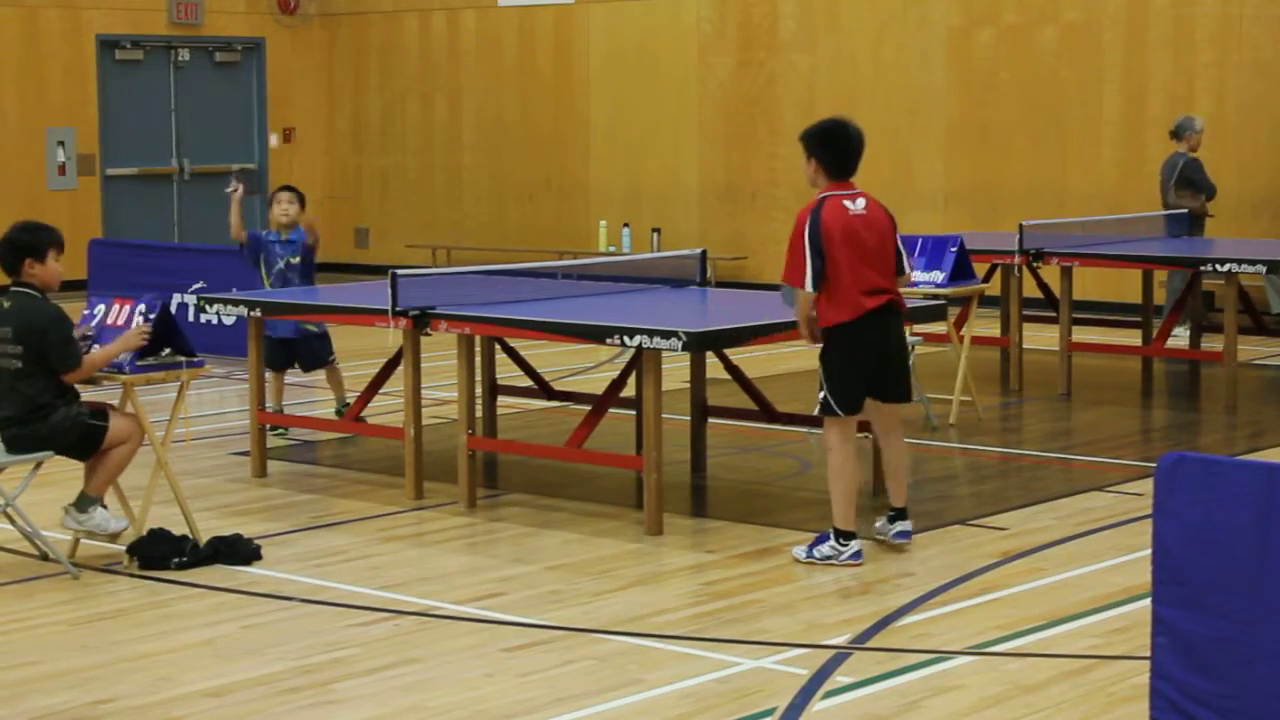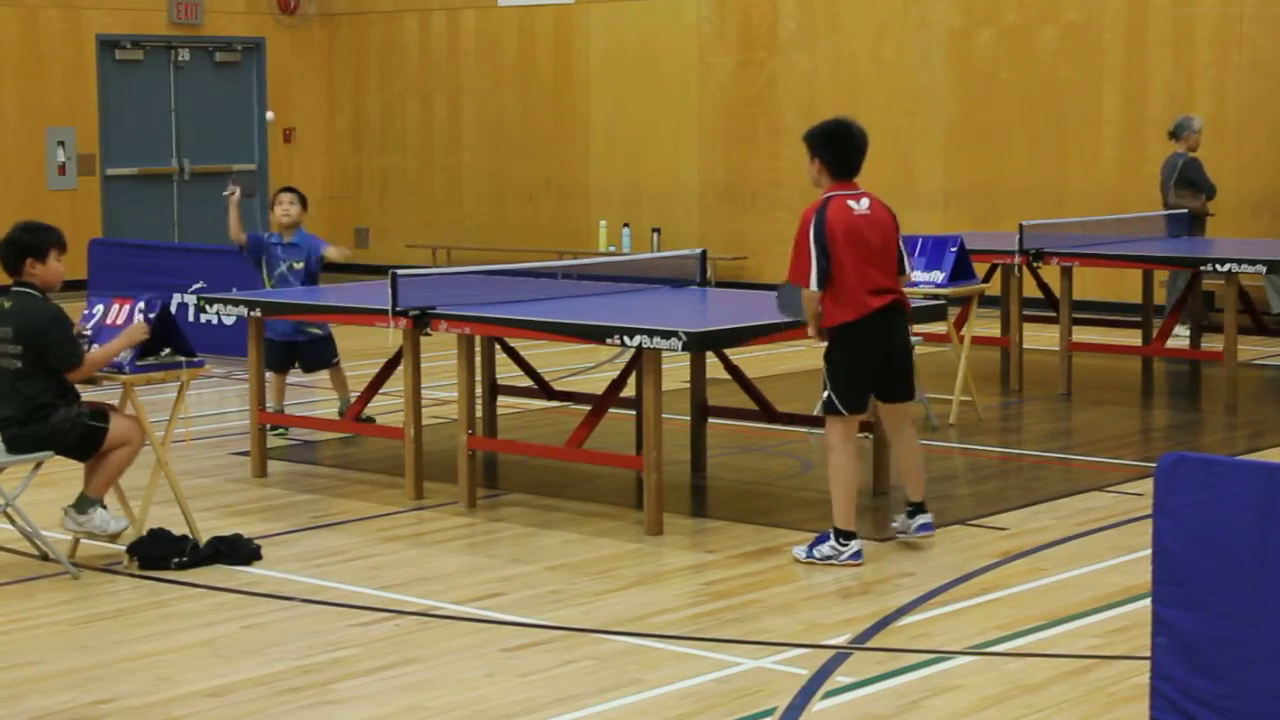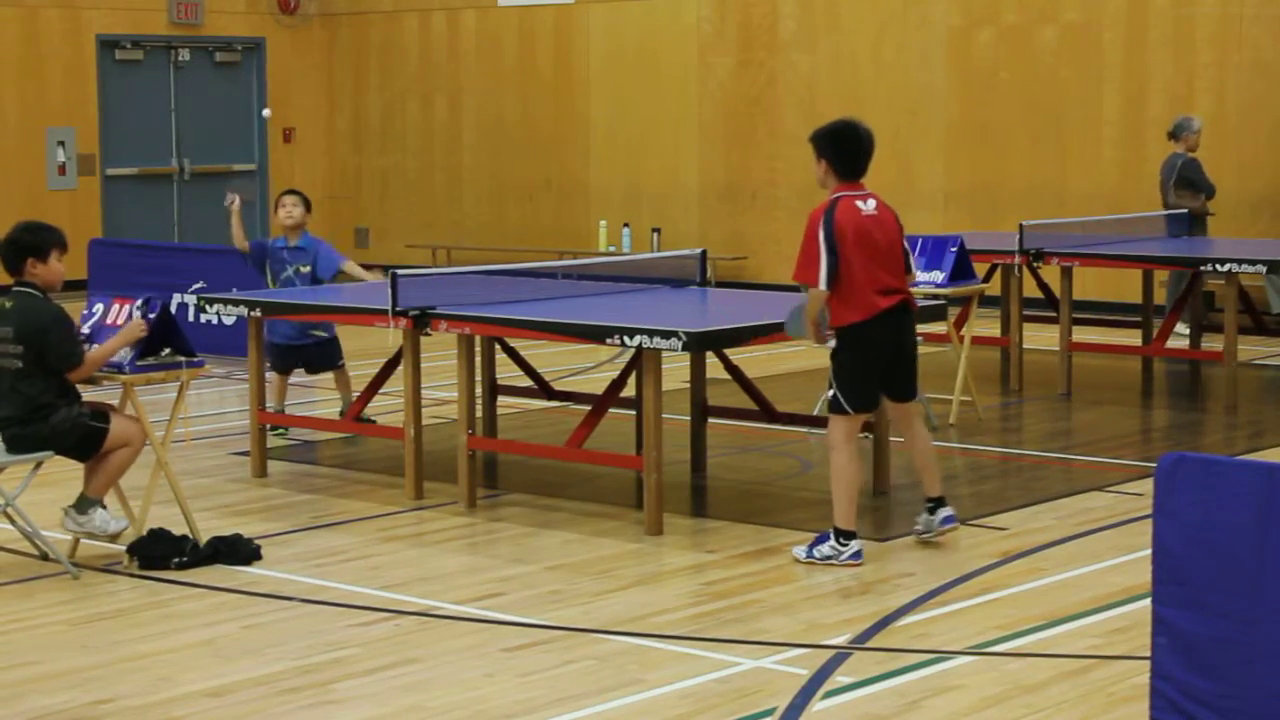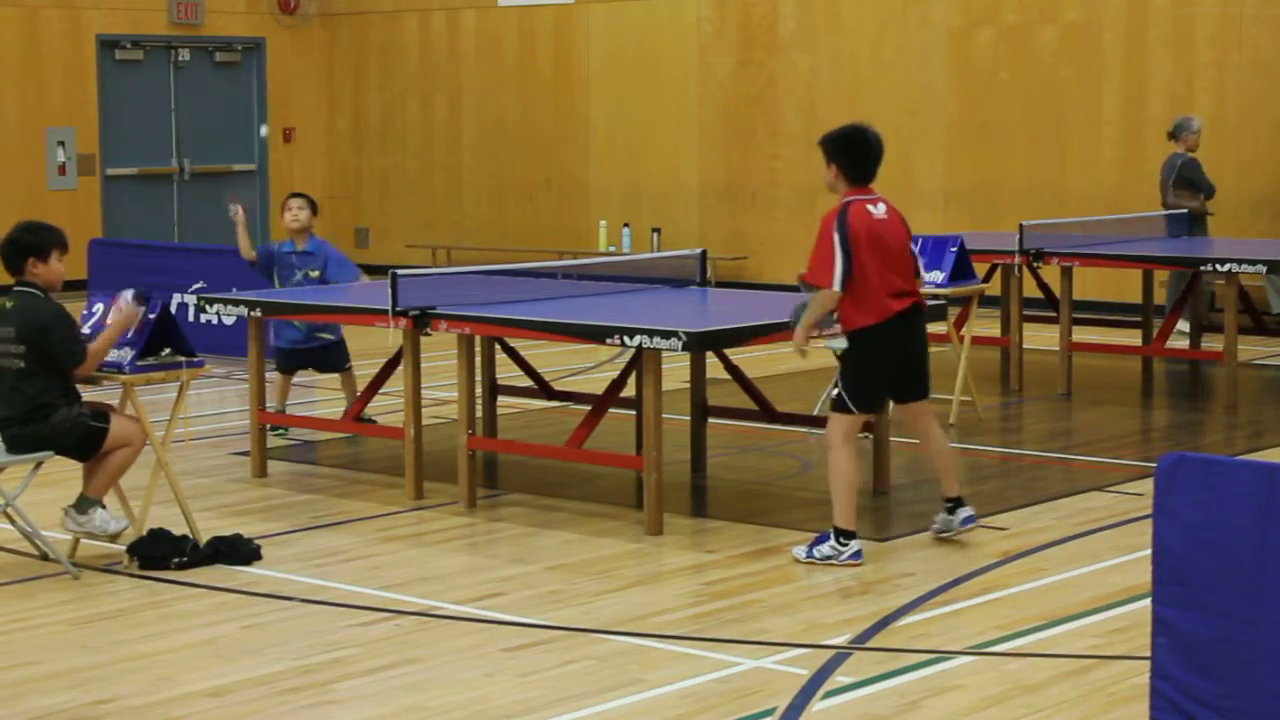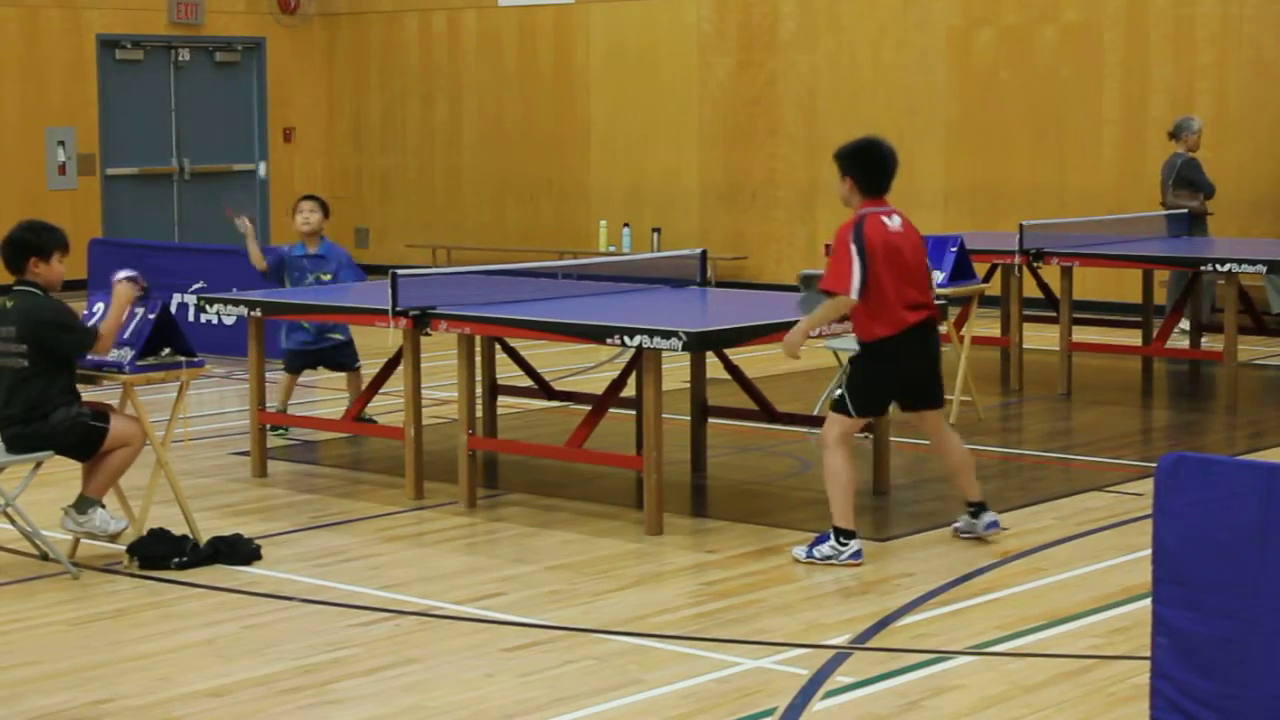
dt=0.1s
person 1, frame 1
left shoulder: (814, 216)
right shoulder: (878, 211)
left elbow: (806, 289)
right elbow: (901, 276)
left wrist: (804, 322)
left hip: (847, 333)
right hip: (888, 325)
left knee: (838, 437)
right knee: (889, 425)
left ankle: (843, 540)
right ankle: (898, 518)
person 1, frame 2
left shoulder: (819, 216)
right shoulder: (881, 210)
left elbow: (812, 287)
right elbow: (902, 274)
left wrist: (815, 320)
left hip: (853, 333)
right hip: (893, 323)
left knee: (840, 436)
right knee: (899, 422)
left ankle: (844, 540)
right ankle: (917, 513)
person 1, frame 3
left shoulder: (827, 216)
right shoulder: (885, 211)
left elbow: (819, 289)
right elbow: (906, 274)
left wrist: (813, 323)
left hip: (861, 333)
right hip: (900, 324)
left knee: (842, 436)
right knee: (909, 420)
left ankle: (843, 540)
right ankle: (937, 507)
person 1, frame 4
left shoulder: (838, 220)
right shoulder: (891, 213)
left elbow: (831, 290)
right elbow: (911, 274)
left wrist: (805, 327)
left hip: (871, 337)
right hip: (909, 327)
left knee: (840, 435)
right knee: (922, 421)
left ankle: (843, 540)
right ankle: (956, 509)
person 1, frame 5
left shoulder: (854, 231)
right shoulder: (906, 226)
left elbow: (846, 298)
left wrist: (802, 329)
left hip: (884, 348)
right hip: (922, 339)
left knee: (834, 436)
right knee: (937, 427)
left ankle: (843, 539)
right ankle: (979, 512)
person 2, frame 1
right shoulder: (44, 313)
right elbow: (73, 372)
left wrist: (70, 340)
right wrist: (121, 344)
right hip: (40, 424)
left knee: (106, 417)
right knee: (131, 428)
left ankle: (90, 505)
right ankle: (83, 509)
person 2, frame 2
right shoulder: (44, 313)
right elbow: (75, 371)
left wrist: (69, 338)
right wrist: (123, 341)
right hip: (41, 424)
left knee: (107, 417)
right knee: (133, 431)
left ankle: (88, 506)
right ankle: (83, 510)
person 2, frame 3
right shoulder: (45, 313)
right elbow: (76, 370)
left wrist: (70, 338)
right wrist: (121, 338)
right hip: (42, 424)
left knee: (107, 418)
right knee: (134, 432)
left ankle: (89, 506)
right ankle: (84, 511)
person 2, frame 4
right shoulder: (47, 312)
right elbow: (82, 366)
left wrist: (71, 338)
right wrist: (119, 325)
right hip: (42, 424)
left knee: (105, 416)
right knee: (134, 432)
left ankle: (88, 507)
right ankle: (83, 512)
person 2, frame 5
right shoulder: (47, 310)
right elbow: (99, 343)
left wrist: (72, 334)
right wrist: (121, 301)
right hip: (42, 423)
left knee: (104, 417)
right knee: (133, 432)
left ankle: (87, 506)
right ankle: (83, 511)
person 3, frame 1
left shoulder: (304, 240)
right shoulder: (263, 240)
left elbow: (312, 239)
right elbow: (237, 235)
left wrist: (305, 222)
right wrist: (236, 201)
left hip: (307, 318)
right hip: (275, 319)
left knee: (328, 363)
right knee: (277, 370)
left ankle: (343, 407)
right ankle: (276, 414)
person 3, frame 2
left shoulder: (309, 242)
right shoulder: (265, 243)
left elbow: (326, 252)
right elbow: (236, 236)
left wrist: (335, 253)
right wrist: (234, 204)
left hip: (310, 321)
right hip: (278, 322)
left knee: (333, 365)
right knee: (278, 370)
left ankle: (347, 409)
right ankle: (277, 414)
person 3, frame 3
left shoulder: (316, 247)
right shoulder: (270, 248)
left elbow: (341, 262)
right elbow: (240, 244)
left wrist: (366, 276)
right wrist: (235, 211)
left hip: (316, 323)
right hip: (283, 325)
left knee: (337, 367)
right knee: (282, 371)
left ankle: (349, 409)
right ankle: (277, 414)
person 3, frame 4
left shoulder: (325, 251)
right shoulder: (277, 252)
left elbow: (353, 276)
right elbow: (249, 255)
right wrist: (240, 224)
left hip: (323, 326)
right hip: (290, 327)
left knee: (345, 368)
right knee: (285, 372)
right ankle: (279, 414)
person 3, frame 5
left shoulder: (337, 254)
right shoulder: (288, 255)
left elbow: (359, 283)
right elbow: (261, 265)
right wrist: (250, 235)
left hip: (332, 327)
right hip: (300, 328)
left knee: (353, 368)
right knee: (292, 372)
left ankle: (356, 412)
right ankle: (280, 414)
person 4, frame 1
left shoulder: (1169, 162)
right shoulder: (1190, 163)
right elbow: (1210, 192)
left wrist: (1191, 197)
right wrist: (1197, 196)
left hip: (1174, 222)
right hip: (1188, 224)
left knee: (1179, 271)
right knee: (1184, 272)
left ankle: (1181, 319)
person 4, frame 2
left shoulder: (1169, 163)
right shoulder: (1189, 162)
right elbow: (1210, 192)
left wrist: (1192, 195)
right wrist: (1198, 195)
left hip: (1174, 223)
right hip: (1189, 225)
left knee: (1178, 271)
right knee: (1190, 273)
right ankle: (1176, 321)
person 4, frame 3
left shoulder: (1168, 163)
right shoulder: (1189, 163)
right elbow: (1210, 191)
left wrist: (1191, 195)
right wrist: (1197, 195)
left hip: (1175, 223)
right hip: (1190, 225)
left knee: (1179, 271)
right ankle: (1179, 318)
person 4, frame 4
left shoulder: (1168, 163)
right shoulder: (1188, 163)
right elbow: (1209, 191)
left wrist: (1192, 195)
right wrist: (1197, 195)
left hip: (1175, 224)
right hip: (1191, 225)
left knee: (1179, 272)
right ankle: (1187, 318)
person 4, frame 5
left shoulder: (1169, 163)
right shoulder: (1188, 163)
right elbow: (1209, 191)
left wrist: (1191, 196)
right wrist: (1196, 195)
left hip: (1175, 224)
right hip: (1191, 225)
left knee: (1179, 272)
right knee: (1205, 273)
right ankle: (1192, 319)
